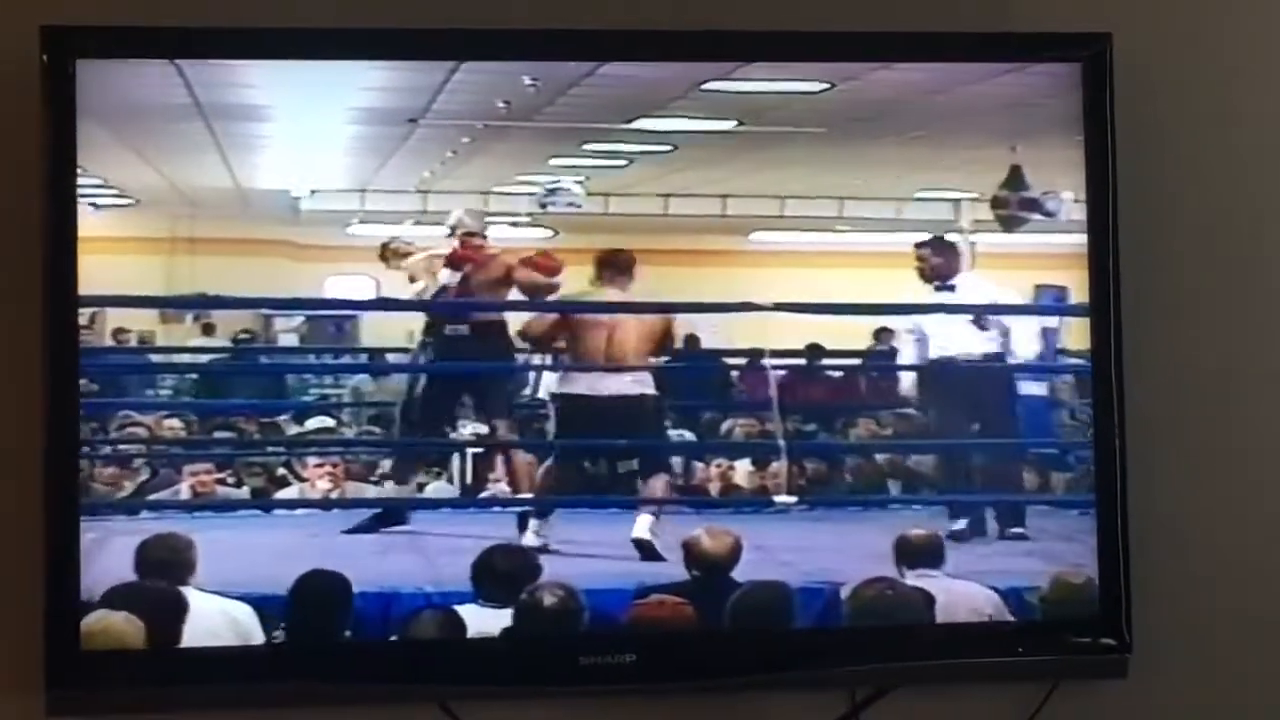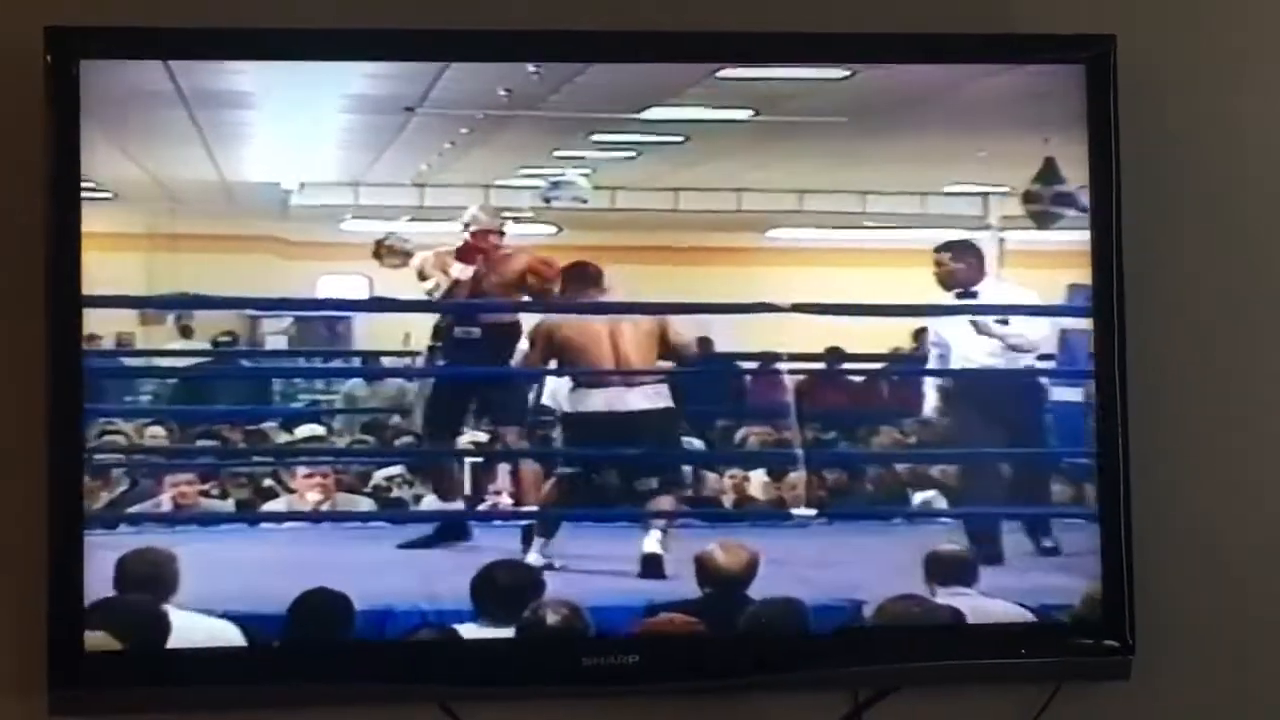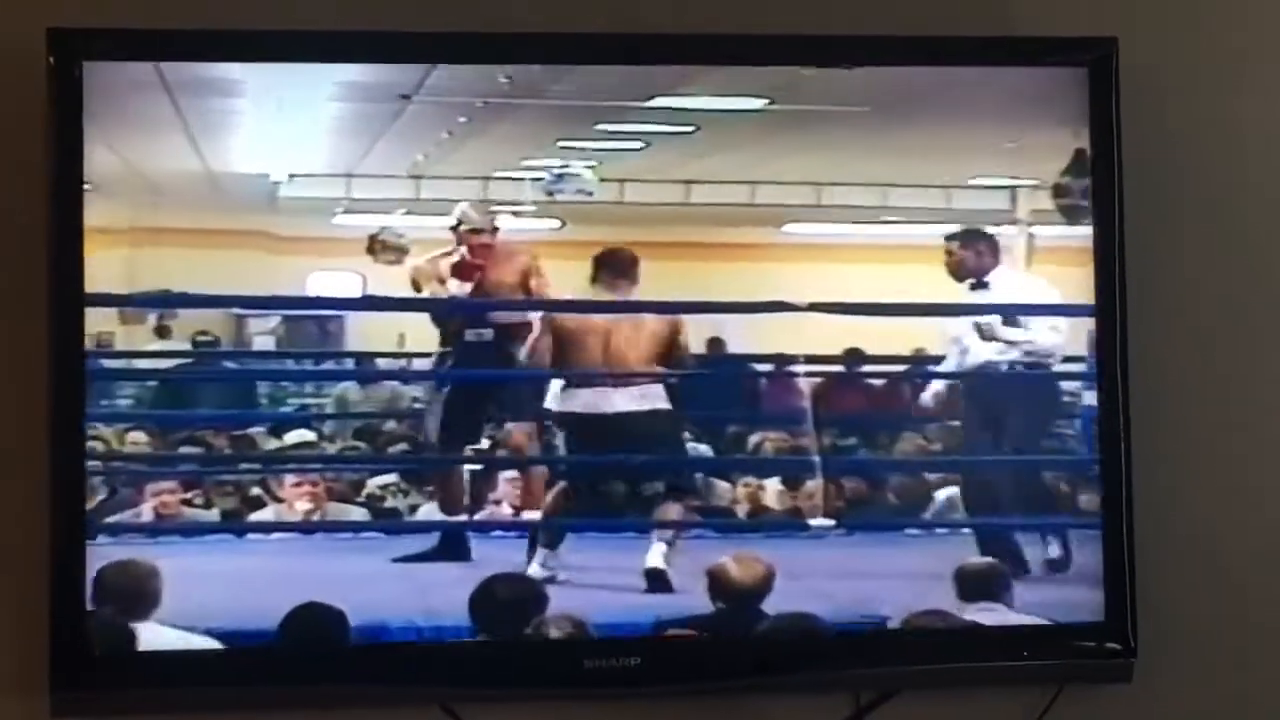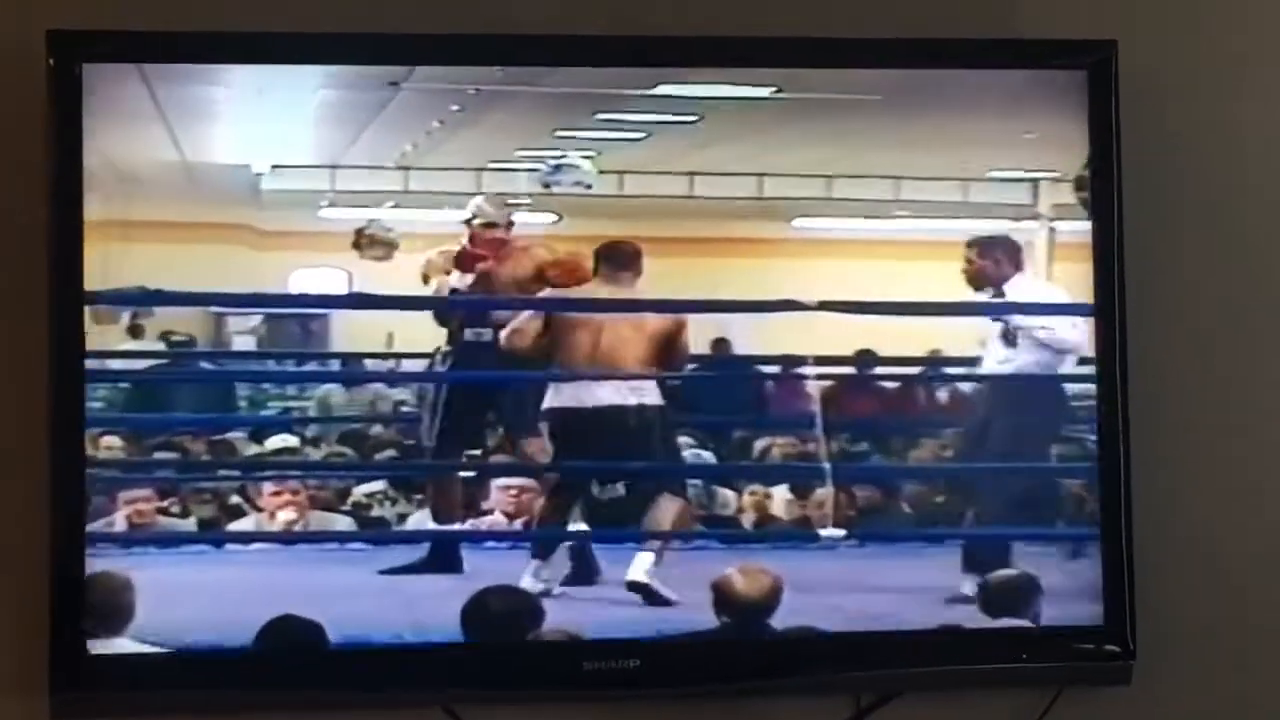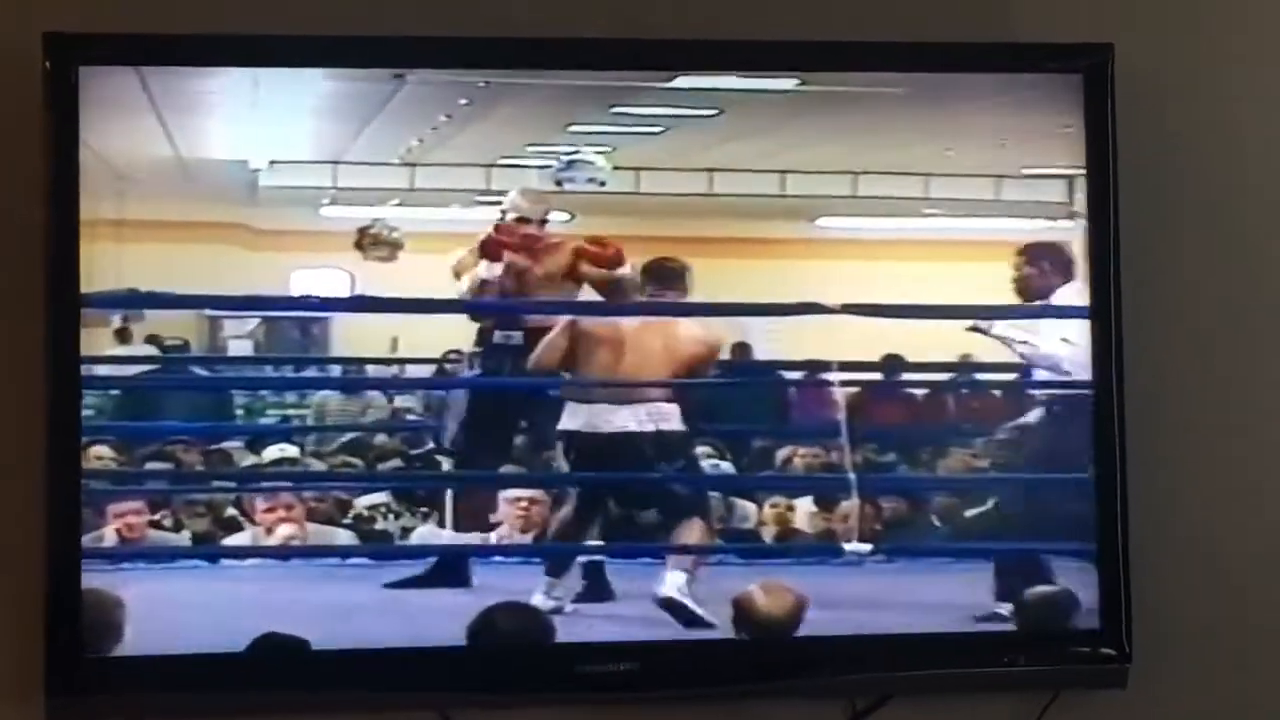
dt=0.2s
person 1, frame 1
left shoulder: (503, 262)
left elbow: (540, 291)
right elbow: (432, 307)
left wrist: (549, 277)
right wrist: (451, 270)
left hip: (489, 350)
right hip: (443, 350)
left knee: (504, 431)
right knee: (414, 427)
right ankle: (394, 508)
person 1, frame 2
left shoulder: (519, 262)
right shoulder: (435, 261)
left elbow: (547, 299)
right elbow: (443, 304)
left wrist: (549, 282)
right wrist: (463, 266)
left hip: (500, 352)
right hip: (454, 352)
left knee: (511, 438)
right knee: (436, 438)
right ankle: (453, 522)
person 1, frame 3
left shoulder: (521, 259)
right shoulder: (432, 269)
right elbow: (443, 319)
left wrist: (534, 340)
right wrist: (460, 281)
left hip: (512, 357)
right hip: (464, 358)
left knee: (520, 439)
right knee: (446, 448)
right ankle: (453, 539)
person 1, frame 4
left shoulder: (536, 256)
right shoulder: (442, 261)
left elbow: (572, 291)
right elbow: (444, 316)
left wrist: (578, 279)
right wrist: (462, 273)
left hip: (519, 357)
right hip: (464, 358)
left knee: (533, 449)
right knee: (441, 453)
right ankle: (444, 550)
person 1, frame 5
left shoulder: (568, 253)
right shoulder: (475, 257)
left elbow: (619, 295)
left wrist: (617, 268)
right wrist: (489, 263)
right hip: (496, 361)
right knee: (468, 461)
person 2, frame 1
left shoulder: (990, 291)
left elbow: (1023, 326)
right elbow: (911, 339)
left wrist: (1024, 354)
right wrist: (907, 375)
left hip: (991, 373)
right hip: (945, 377)
left knee: (1002, 447)
right knee: (952, 443)
left ankle: (1012, 522)
right ankle: (965, 516)
person 2, frame 2
left shoulder: (1015, 296)
left elbow: (1035, 336)
right elbow: (936, 356)
left wrist: (993, 329)
right wrist: (931, 398)
left hip: (1016, 387)
right hip: (968, 391)
left knee: (1031, 463)
right knee: (976, 463)
left ankle: (1042, 532)
right ankle: (985, 542)
person 2, frame 3
left shoulder: (1030, 288)
right shoulder: (967, 300)
left elbow: (1053, 342)
right elbow: (959, 351)
left wrist: (1003, 334)
right wrist: (937, 386)
left hip: (1027, 386)
right hip: (981, 389)
left knee: (1019, 467)
right knee: (977, 476)
left ankle: (1053, 533)
right ankle: (1005, 556)
person 2, frame 4
left shoulder: (1041, 295)
right shoulder: (996, 304)
left elbow: (1073, 340)
left wrist: (1021, 320)
left hip: (1032, 399)
right hip: (999, 396)
left knee: (996, 484)
left ankle: (983, 576)
person 2, frame 5
left shoulder: (1073, 308)
right shoulder: (1058, 310)
left elbow: (1065, 359)
left wrist: (1000, 332)
right wrist: (1034, 418)
left hip: (1073, 418)
right hip: (1065, 417)
left knee: (1029, 507)
left ankle: (1016, 597)
person 3, frame 1
left shoulder: (573, 302)
right shoulder: (658, 312)
left elbow: (530, 332)
right elbow: (665, 350)
left wrist: (551, 346)
left hip: (580, 393)
right hip: (634, 394)
left knee: (562, 463)
right knee: (656, 470)
left ankle: (532, 532)
right ankle: (645, 528)
person 3, frame 2
left shoulder: (552, 324)
right shoulder: (648, 315)
left elbow: (525, 372)
right elbow: (688, 354)
left hip: (592, 408)
right hip: (650, 406)
left knee: (567, 479)
right knee: (663, 486)
left ankle: (537, 551)
right ankle: (654, 542)
person 3, frame 3
left shoulder: (562, 314)
right shoulder: (664, 317)
left elbow: (539, 365)
right elbow: (683, 364)
left hip: (584, 408)
right hip: (644, 408)
left knee: (574, 486)
right knee: (672, 492)
left ankle: (541, 562)
right ankle: (658, 555)
person 3, frame 4
left shoulder: (558, 300)
right shoulder: (667, 313)
left elbow: (514, 343)
right elbow: (675, 365)
left wrist: (554, 346)
left hip: (570, 405)
right hip: (633, 405)
left knee: (563, 489)
right knee: (668, 491)
left ankle: (536, 573)
right ankle: (644, 566)
person 3, frame 5
left shoulder: (586, 317)
right shoulder: (702, 336)
left elbow: (540, 365)
left wrist: (571, 382)
left hip: (586, 425)
right hip: (651, 428)
left knee: (582, 508)
right knee: (692, 513)
left ankle: (548, 591)
right ankle: (675, 585)
